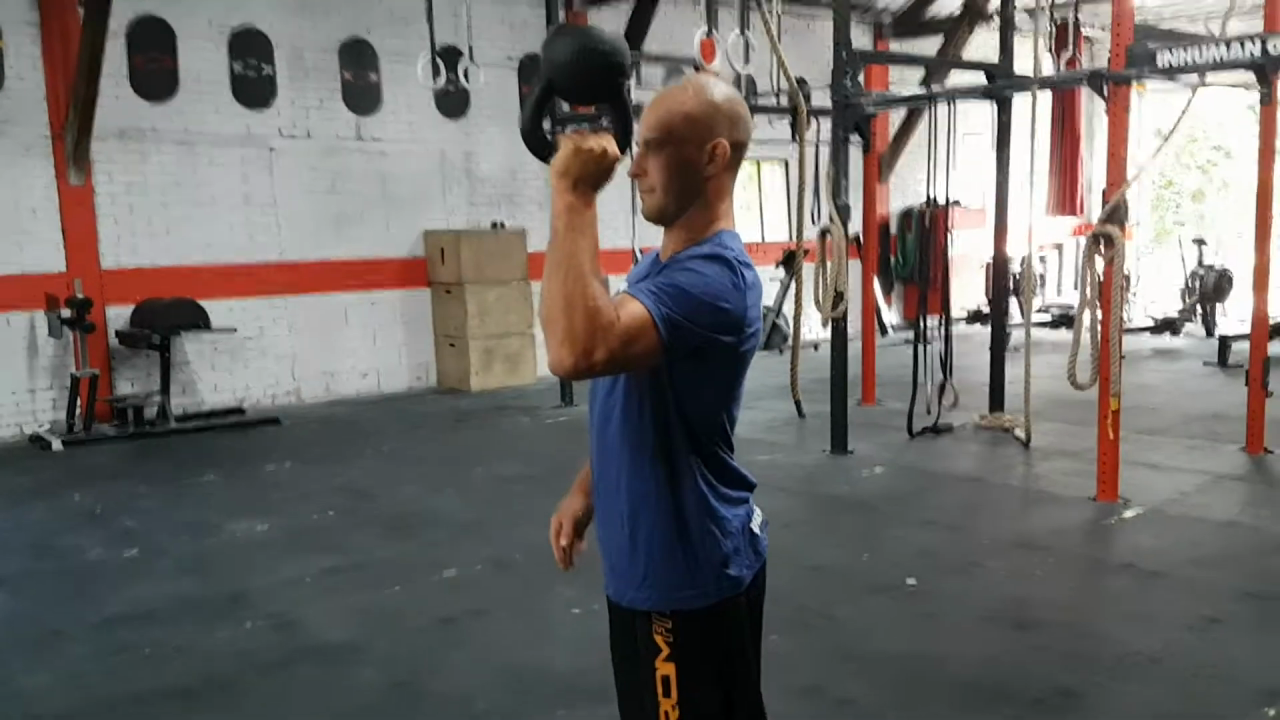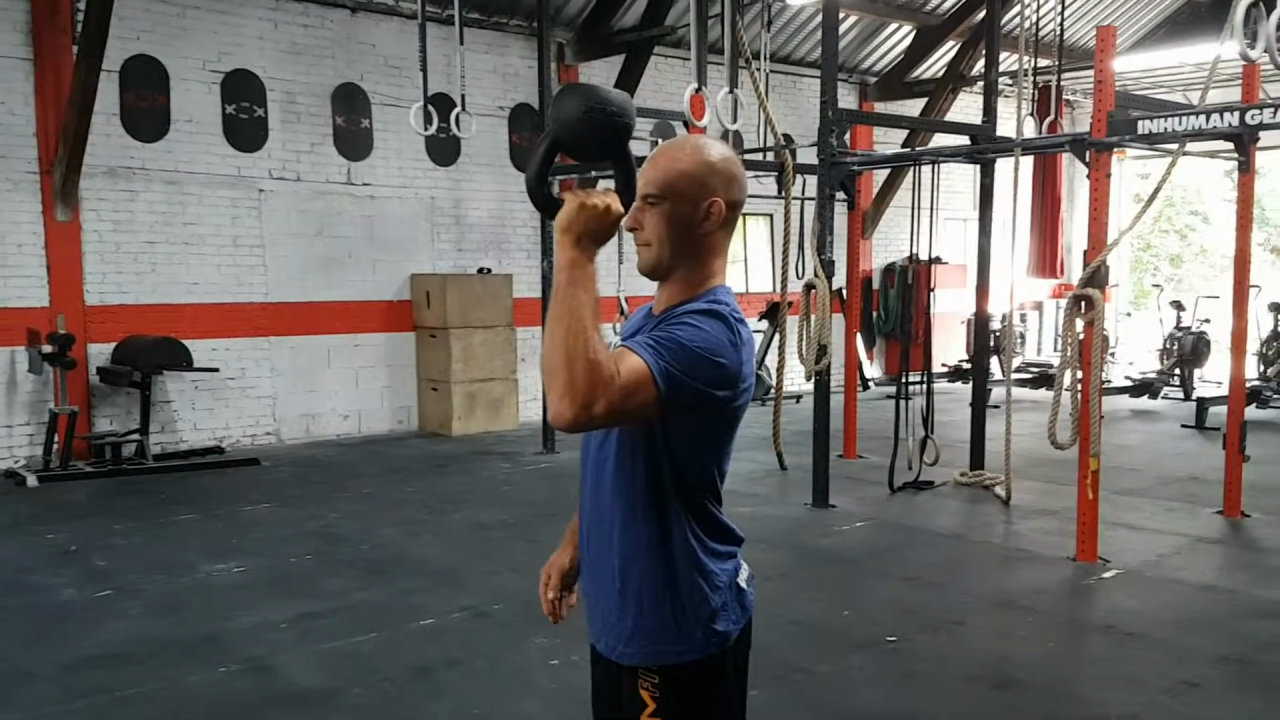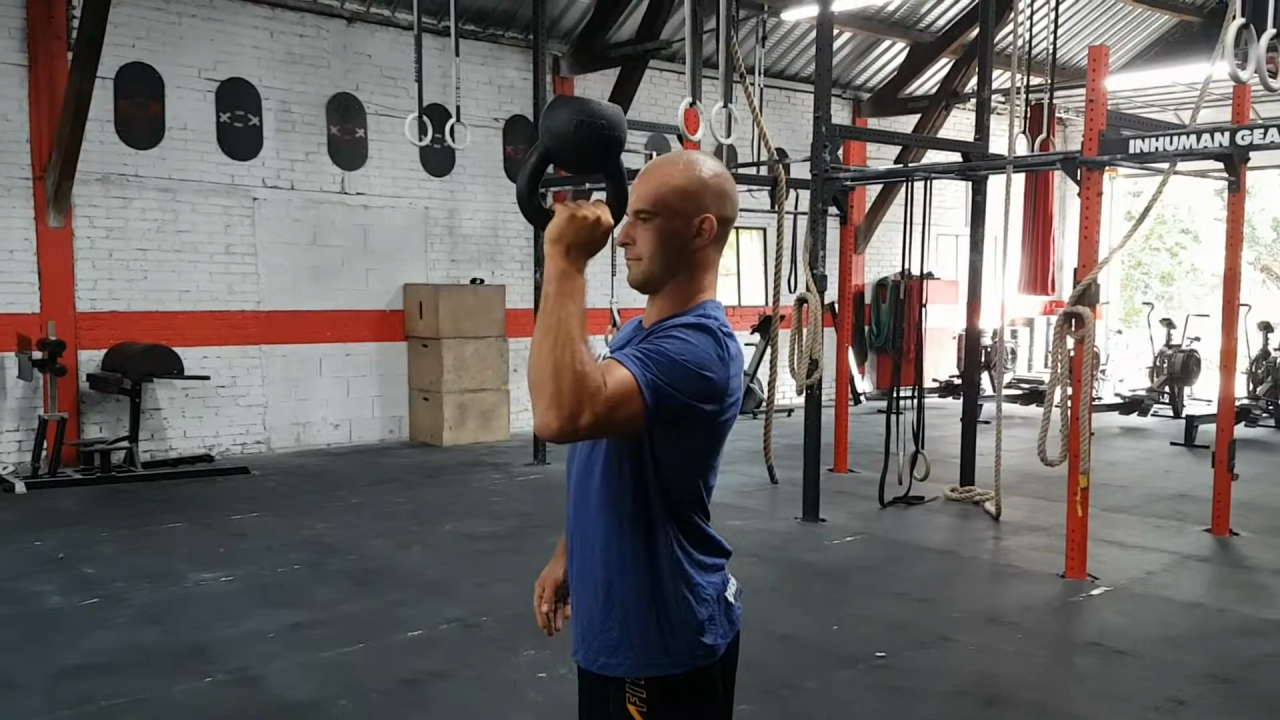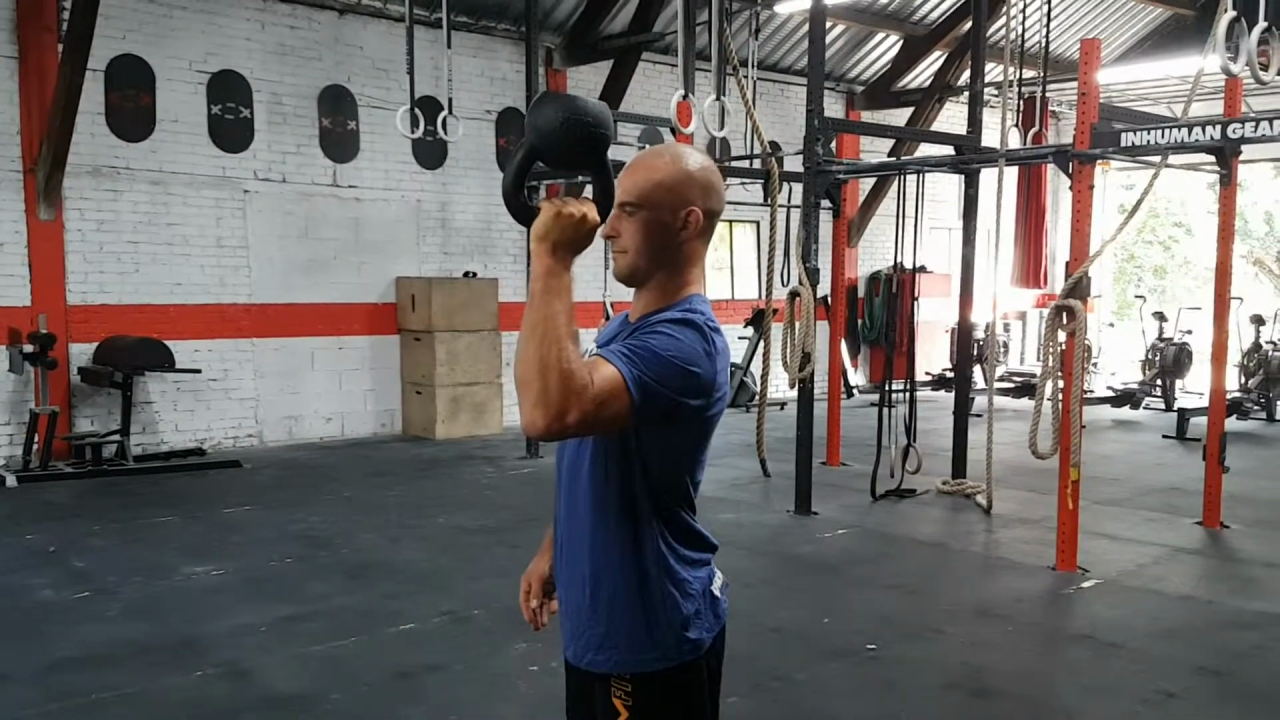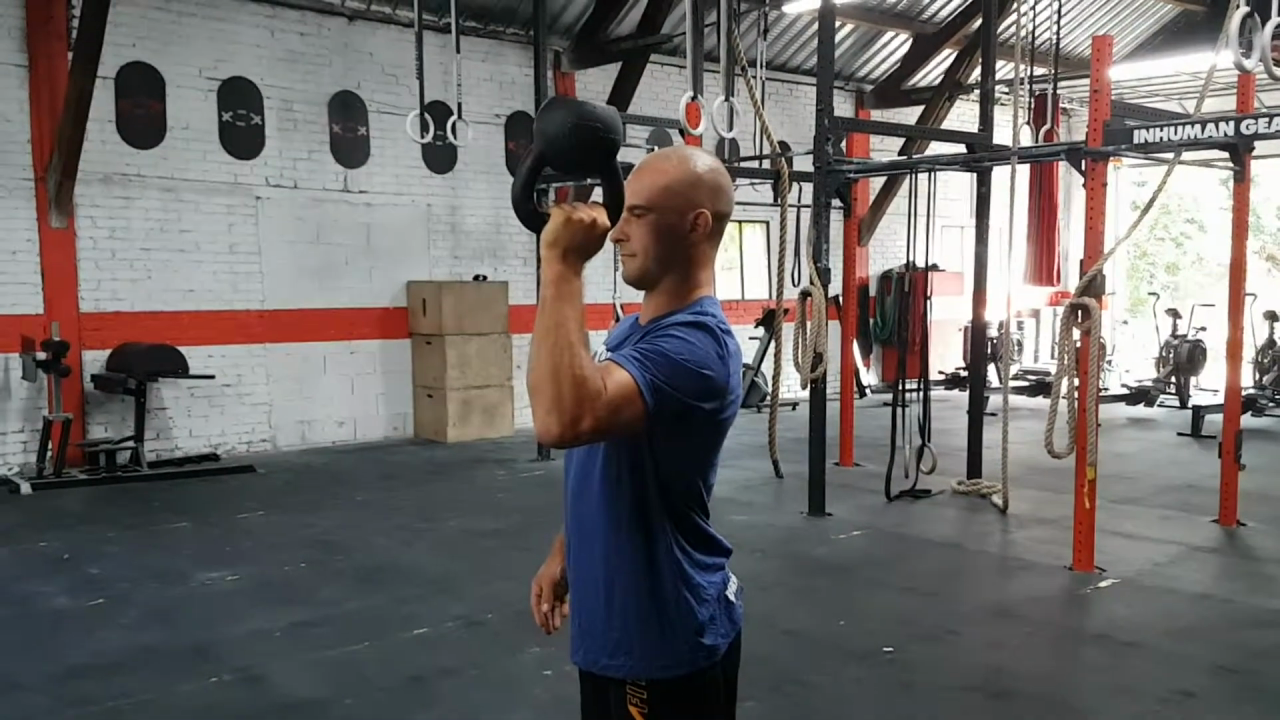
dt=1s
person 1, frame 1
left shoulder: (715, 276)
right shoulder: (661, 265)
left elbow: (577, 351)
left wrist: (573, 196)
right wrist: (584, 493)
left hip: (693, 570)
right hip: (645, 559)
person 1, frame 2
left shoulder: (709, 333)
right shoulder: (651, 319)
left elbow: (575, 404)
left wrist: (575, 250)
right wrist: (574, 542)
left hip: (678, 626)
right hip: (628, 613)
person 1, frame 3
left shoulder: (697, 347)
right shoulder: (641, 332)
left elbow: (563, 414)
left wrist: (565, 260)
right wrist: (567, 555)
left hip: (666, 636)
right hip: (615, 623)
person 1, frame 4
left shoulder: (683, 342)
right shoulder: (627, 326)
left elbow: (550, 412)
left wrist: (551, 259)
right wrist: (554, 548)
left hip: (653, 631)
right hip: (603, 617)
person 1, frame 5
left shoulder: (695, 346)
right shoulder: (633, 331)
left elbow: (563, 419)
left wrist: (562, 264)
right wrist: (564, 552)
left hip: (668, 638)
right hip: (615, 626)
